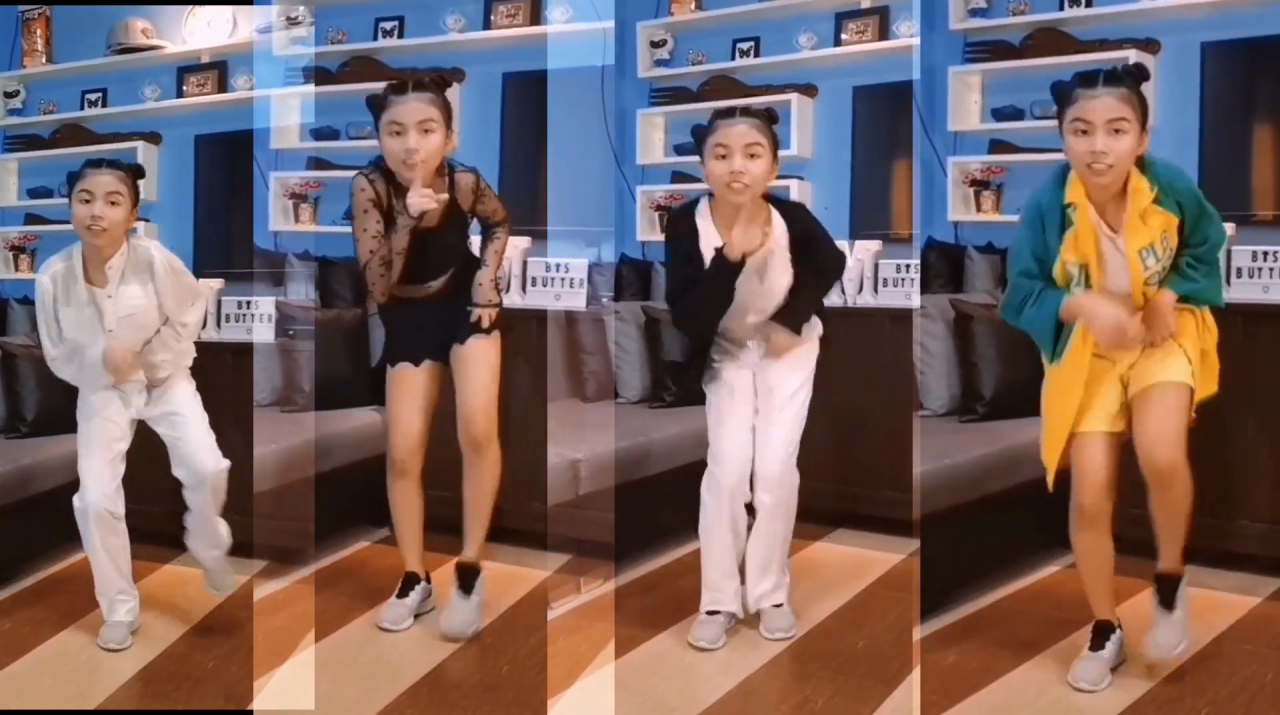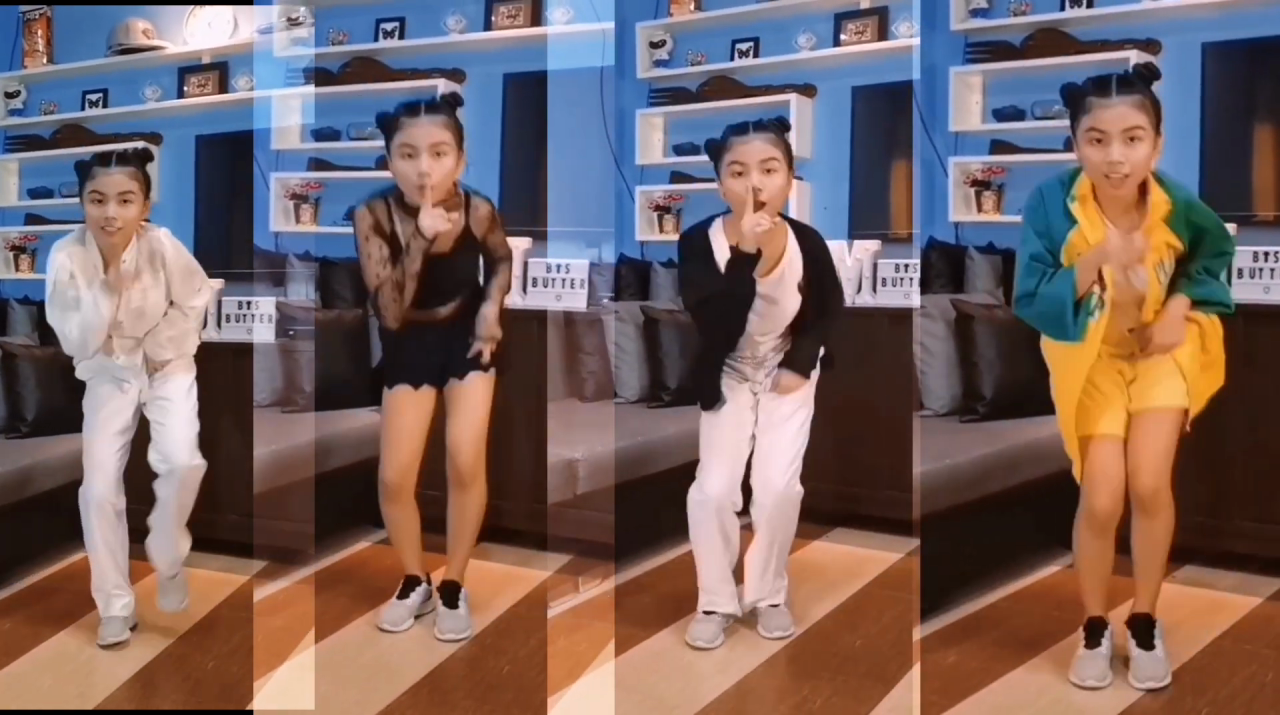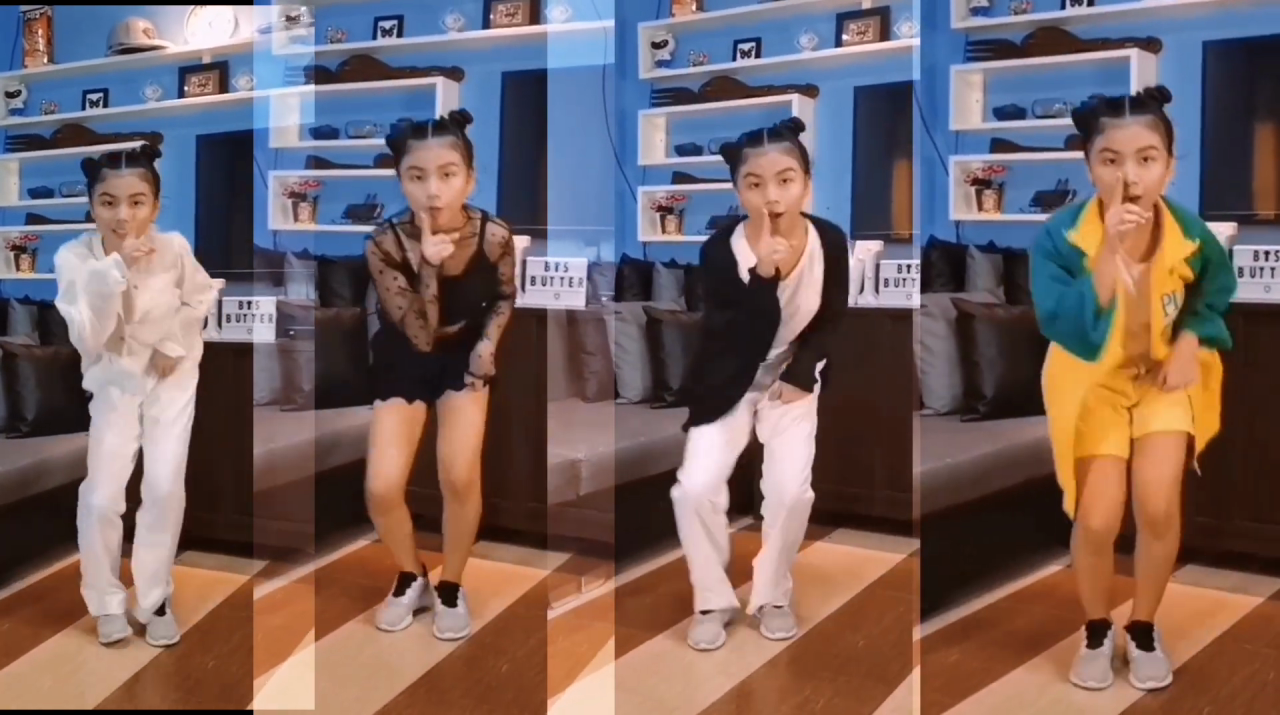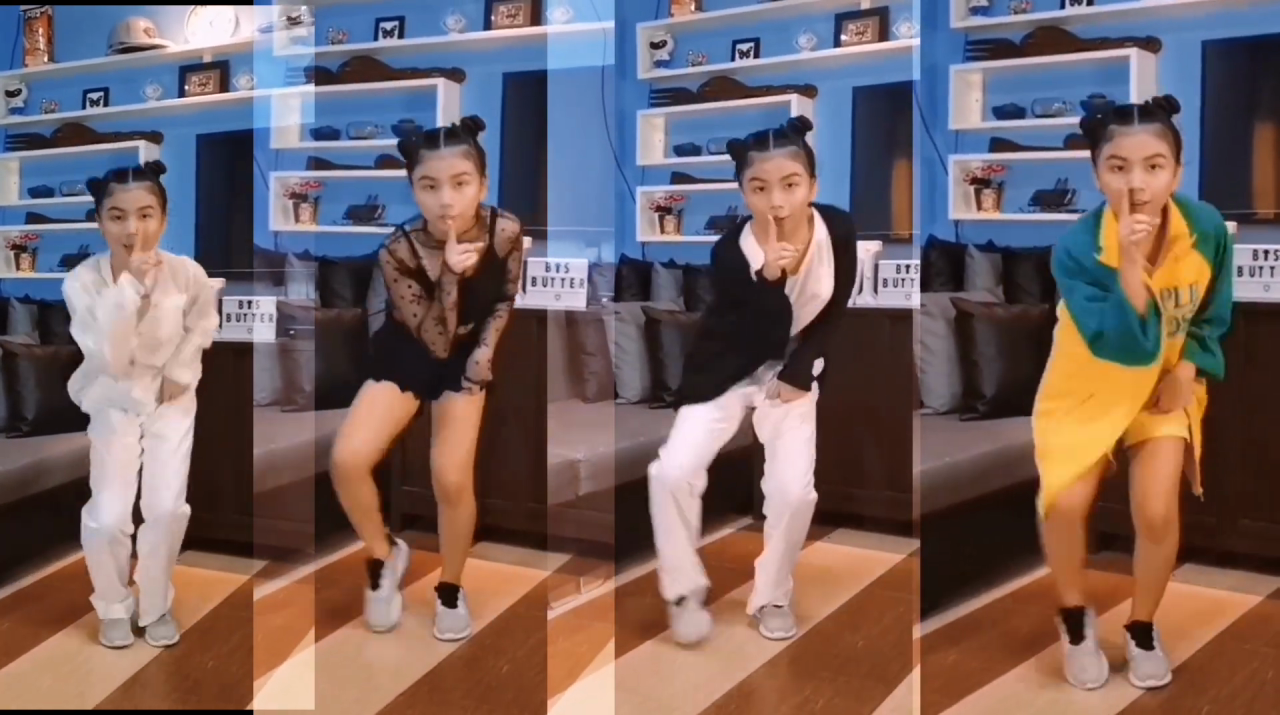
dt=0.1s
person 1, frame 1
left shoulder: (1170, 187)
right shoulder: (1048, 203)
left elbow: (1205, 241)
right elbow: (1019, 301)
left wrist: (1171, 295)
right wrist: (1086, 308)
left hip: (1160, 336)
right hip: (1085, 349)
left knee: (1164, 461)
right knee: (1091, 498)
left ankle: (1169, 579)
right ankle: (1104, 628)
person 1, frame 2
left shoulder: (1177, 204)
right shoulder: (1052, 210)
left elbow: (1217, 251)
right elbow: (1031, 303)
left wrist: (1185, 302)
right wrist: (1100, 263)
left hip: (1160, 343)
right hip: (1091, 357)
left knee: (1149, 482)
right knee: (1101, 500)
left ankle: (1145, 623)
right ankle: (1096, 629)
person 1, frame 3
left shoulder: (1186, 234)
right shoulder: (1062, 237)
left elbow: (1219, 285)
right elbow: (1063, 324)
left wrist: (1193, 341)
right wrist: (1109, 261)
left hip: (1165, 371)
right hip: (1093, 381)
left knee: (1158, 508)
right knee: (1098, 520)
left ankle: (1143, 630)
right ankle: (1097, 629)
person 1, frame 4
left shoulder: (1205, 230)
right shoulder: (1077, 250)
left elbow: (1218, 308)
right elbow: (1123, 345)
left wrist: (1187, 364)
right wrist: (1129, 266)
left hip: (1173, 377)
right hip: (1096, 380)
left knee: (1155, 513)
right knee: (1061, 507)
left ankle: (1143, 629)
right ankle: (1076, 616)
person 2, frame 1
left shoulder: (465, 183)
right shoulder: (367, 187)
left elbow: (499, 223)
right elbow: (378, 289)
left wrist: (489, 276)
right wrist: (408, 222)
left hip: (463, 308)
right hip: (407, 320)
left knee: (477, 430)
right knee: (404, 457)
left ankle: (469, 569)
right ankle: (415, 579)
person 2, frame 2
left shoulder: (480, 212)
right shoulder: (374, 217)
left elbow: (502, 265)
right elbow: (390, 314)
left wrist: (491, 312)
right wrist: (419, 240)
left hip: (466, 337)
right hip: (408, 344)
left knee: (465, 462)
right knee: (395, 477)
left ankle: (452, 586)
right ankle: (414, 584)
person 2, frame 3
left shoulder: (492, 234)
right shoulder: (386, 245)
left elbow: (505, 296)
right elbow: (420, 336)
left wrist: (489, 341)
right wrist: (429, 269)
left hip: (465, 355)
right hip: (404, 361)
left knee: (459, 479)
right knee: (382, 488)
left ankle: (451, 587)
right ankle: (411, 578)
person 2, frame 4
left shoulder: (503, 229)
right shoulder: (398, 252)
right elbow: (436, 341)
left wrist: (486, 348)
right wrist: (449, 277)
left hip: (467, 354)
right hip: (405, 354)
left knee: (452, 481)
right knee: (347, 462)
left ankle: (450, 589)
right ankle: (385, 556)
person 3, frame 1
left shoulder: (793, 219)
right shoulder: (685, 223)
left elbow: (830, 265)
right elbow: (687, 319)
left wrist: (794, 320)
right wrist: (728, 259)
left hip: (785, 346)
right hip: (729, 352)
left knee: (775, 469)
right knee: (726, 474)
left ankle: (770, 593)
right ankle: (720, 601)
person 3, frame 2
left shoulder: (805, 242)
right shoulder: (699, 243)
left elbow: (829, 305)
right elbow: (713, 328)
left wrist: (801, 362)
right wrist: (745, 254)
left hip: (786, 369)
right hip: (728, 374)
left knee: (777, 486)
right knee: (715, 489)
left ankle: (768, 595)
right ankle: (716, 602)
person 3, frame 3
left shoulder: (827, 240)
right shoulder: (721, 253)
left elbow: (829, 316)
right elbow: (747, 340)
left wrist: (802, 374)
right wrist: (762, 274)
left hip: (792, 375)
right hip: (730, 379)
left knee: (790, 491)
right knee: (696, 488)
left ankle: (772, 596)
right ankle: (714, 601)
person 3, frame 4
left shoulder: (836, 228)
right shoulder: (732, 254)
left elbow: (833, 308)
right elbow: (760, 338)
left wrist: (798, 373)
right wrist: (770, 276)
left hip: (789, 372)
right hip: (727, 372)
left knee: (793, 491)
right knee: (674, 471)
left ankle: (772, 596)
right ankle: (685, 588)
person 4, frame 1
left shoulder: (153, 259)
right shoulder: (54, 274)
left elbow: (190, 310)
right elbow: (59, 355)
left wrist: (157, 362)
right wrist: (104, 363)
left hip: (163, 378)
right hip: (98, 390)
left knee: (207, 470)
right knee: (96, 500)
left ankle: (208, 547)
right ankle: (120, 609)
person 4, frame 2
left shoulder: (162, 246)
right shoulder: (65, 256)
left elbow: (196, 298)
right elbow: (74, 343)
left wrist: (162, 343)
right wrist: (107, 296)
left hip: (165, 365)
right hip: (108, 375)
left knee: (181, 463)
right knee: (100, 489)
left ankle: (168, 557)
right ankle: (114, 604)
person 4, frame 3
left shoulder: (174, 248)
right shoulder: (73, 258)
left elbow: (201, 296)
right elbow: (87, 338)
left wrist: (174, 345)
right wrist: (118, 267)
left hip: (171, 374)
right hip: (115, 381)
left knee: (163, 488)
right knee: (101, 496)
left ankle: (155, 599)
right ankle: (108, 604)
person 4, frame 4
left shoulder: (185, 271)
right shoulder: (83, 282)
left elbow: (204, 321)
right elbow: (106, 359)
left wrist: (182, 372)
right wrist: (124, 285)
left hip: (170, 399)
right hip: (114, 405)
left knee: (167, 508)
right knee: (109, 519)
left ankle: (154, 607)
right ankle: (114, 606)
